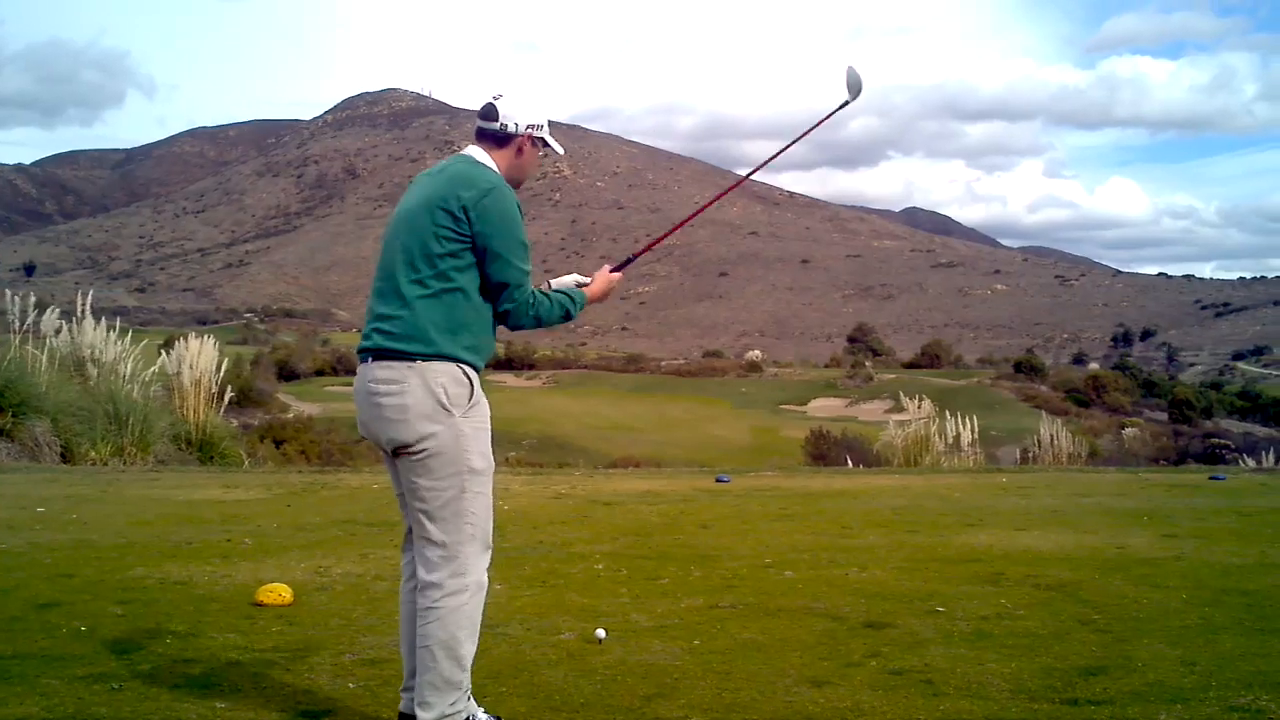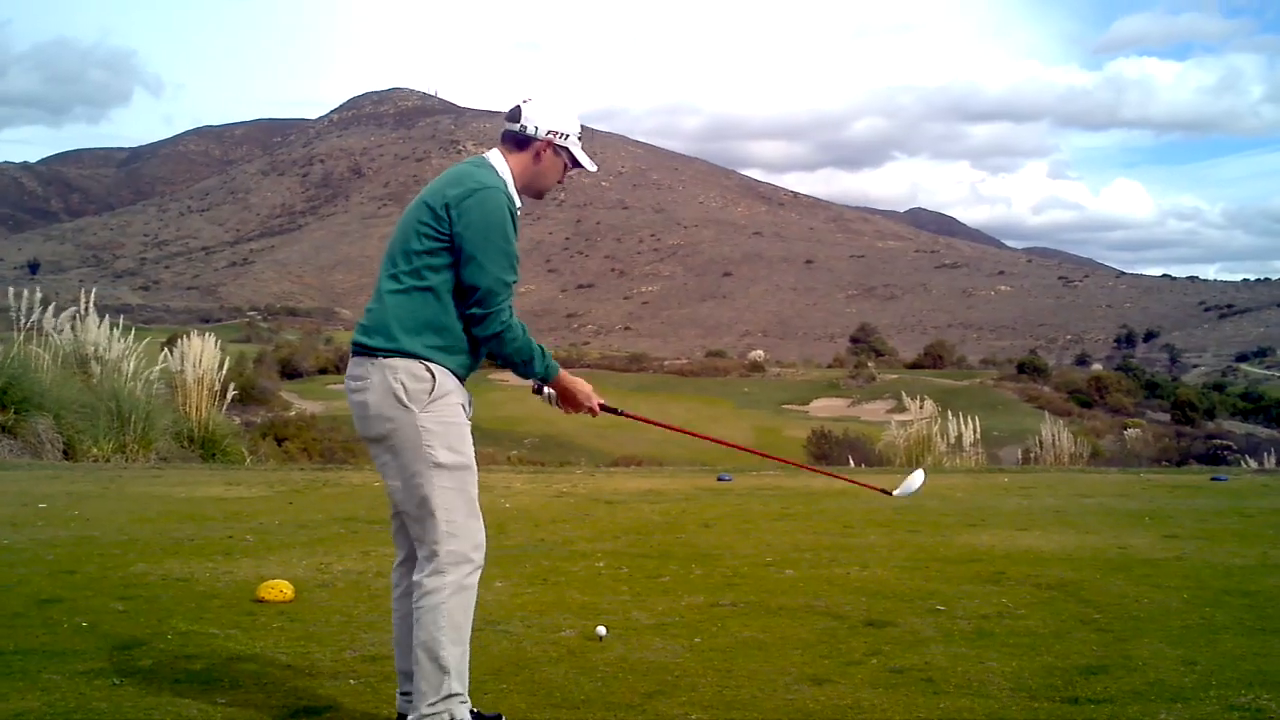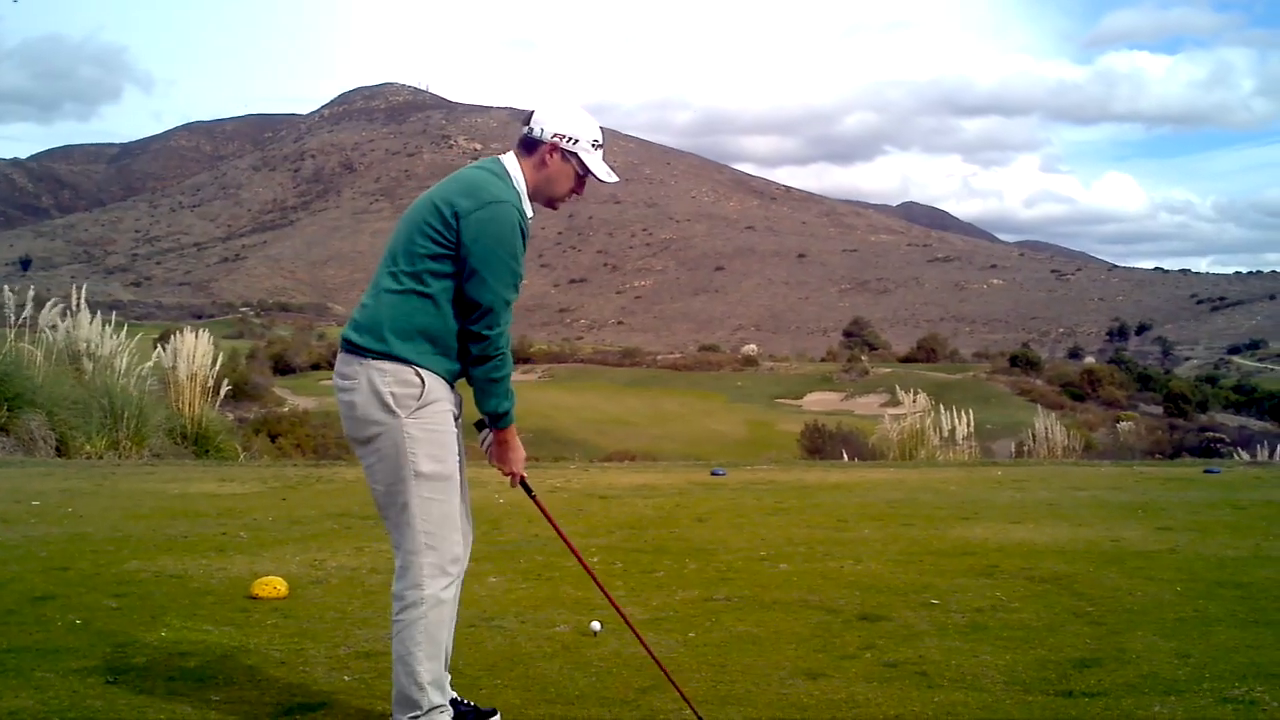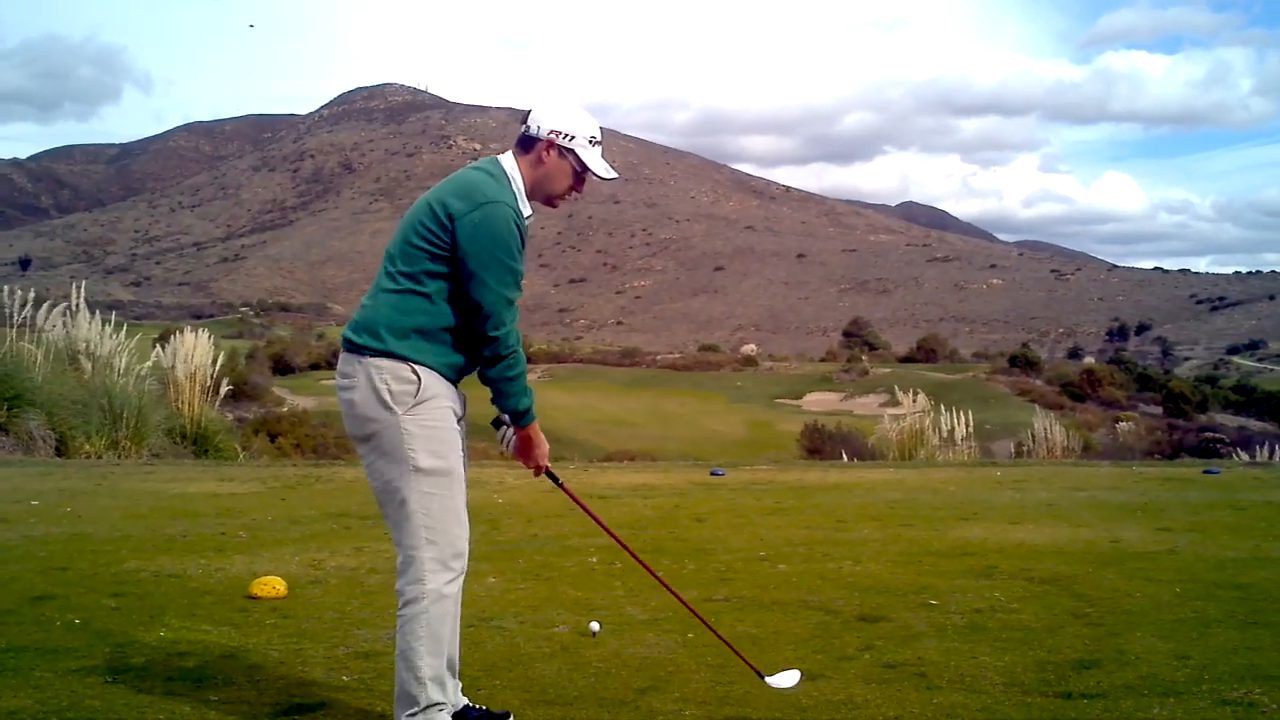
dt=0.3s
person 1, frame 1
left shoulder: (436, 183)
right shoulder: (489, 193)
right elbow: (513, 309)
left wrist: (552, 290)
right wrist: (587, 297)
left hip: (387, 382)
right hip: (432, 385)
left knee: (429, 551)
right knee: (460, 558)
person 1, frame 2
left shoulder: (466, 185)
right shoulder: (485, 195)
right elbow: (490, 319)
left wrist: (541, 369)
right wrist: (555, 376)
left hip: (397, 378)
right hip: (412, 382)
left knee: (423, 552)
right knee: (453, 552)
person 1, frame 3
left shoulder: (482, 185)
right shoulder: (495, 205)
right elbow: (486, 330)
left wrist: (494, 416)
right wrist: (504, 427)
left hip: (406, 380)
right hip: (398, 383)
left knee: (446, 543)
right knee: (431, 560)
person 1, frame 4
left shoulder: (484, 189)
right shoulder: (490, 204)
left elbow: (477, 318)
right elbow: (494, 328)
left wrist: (507, 412)
right wrist: (526, 422)
left hip: (414, 378)
right hip: (398, 379)
left knee: (443, 550)
right knee: (434, 556)
